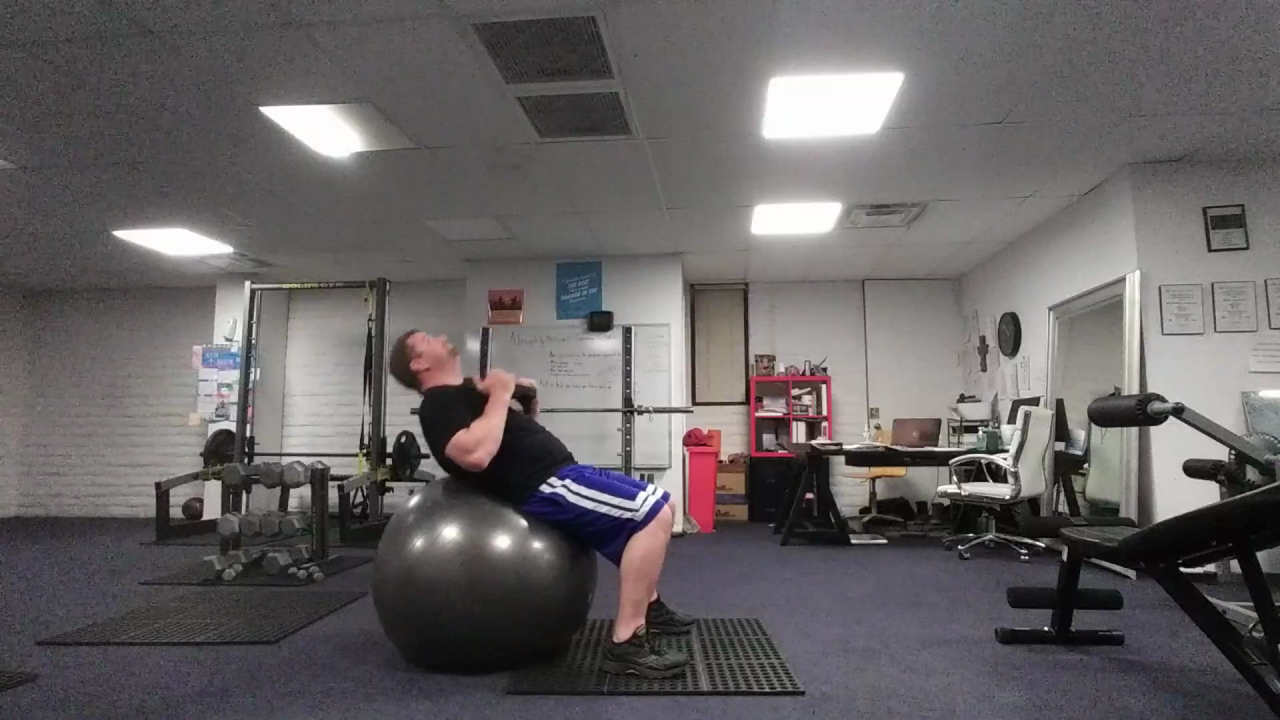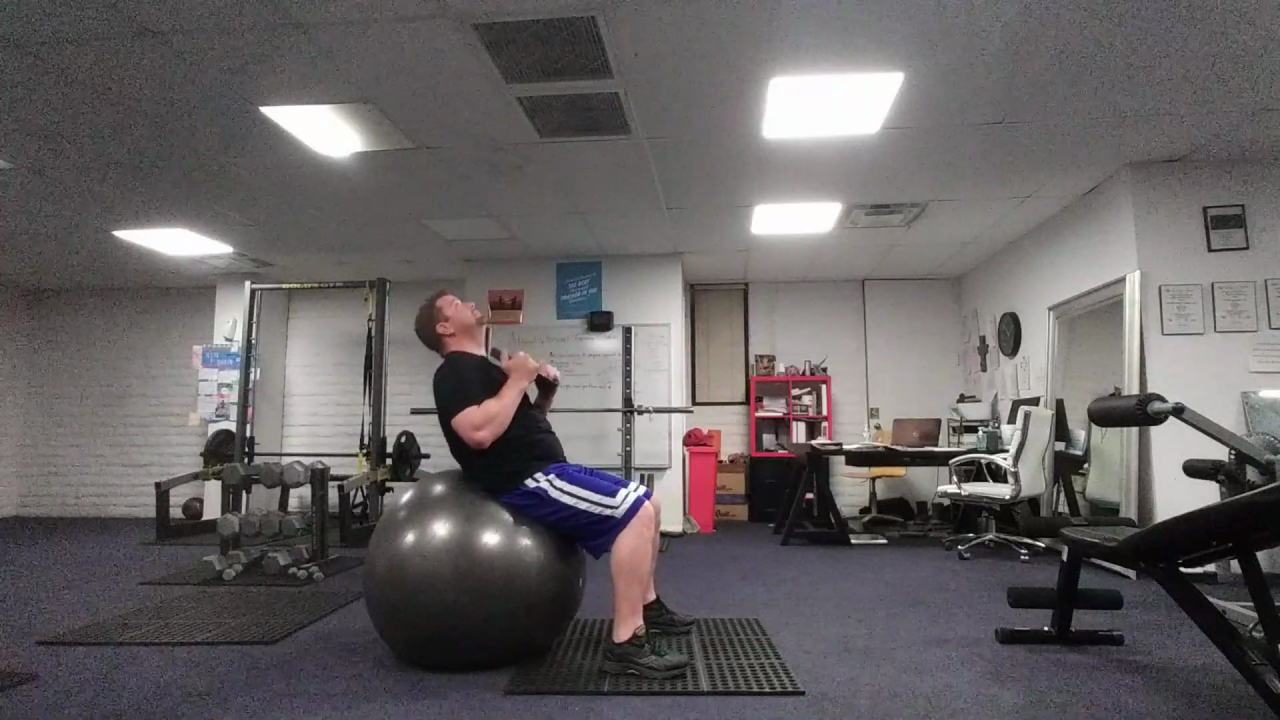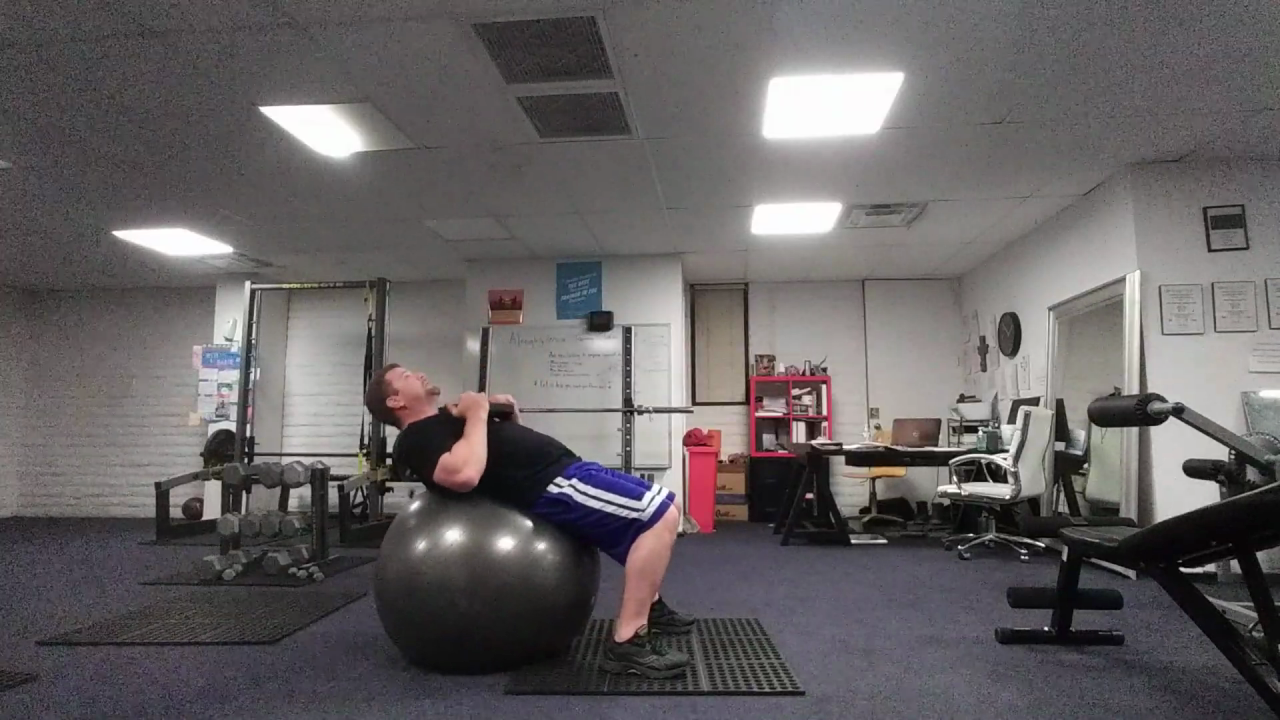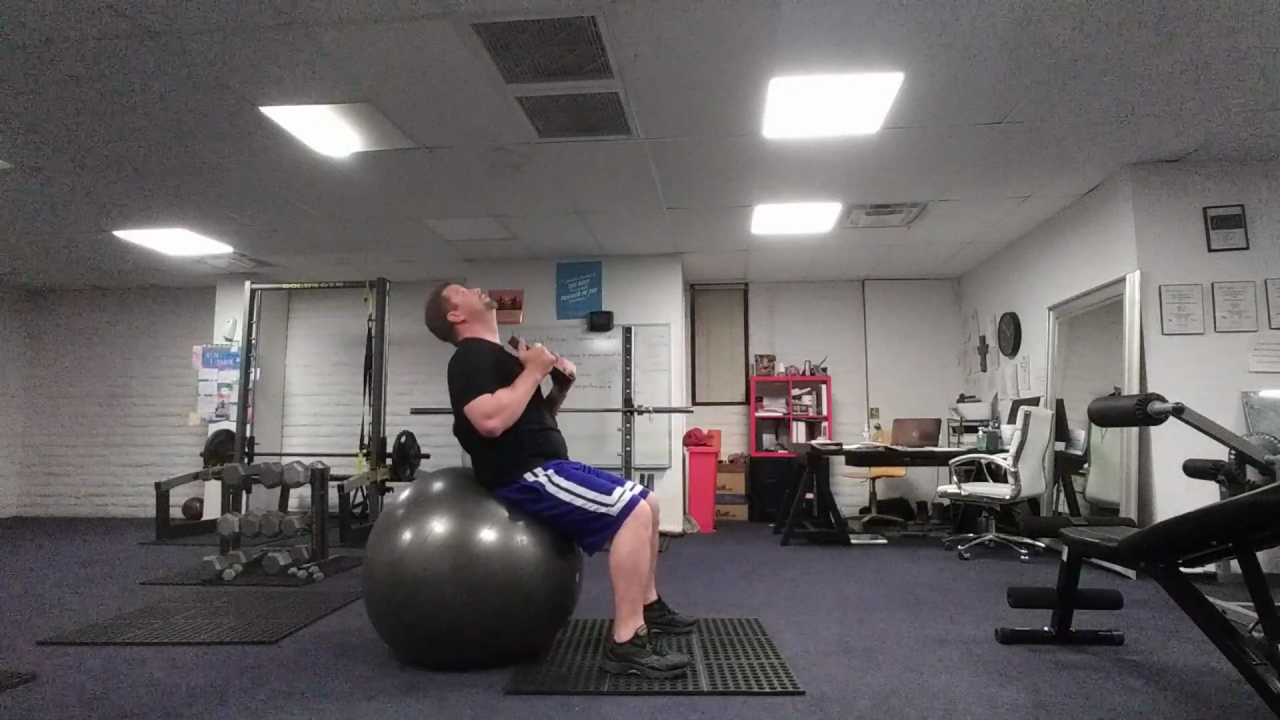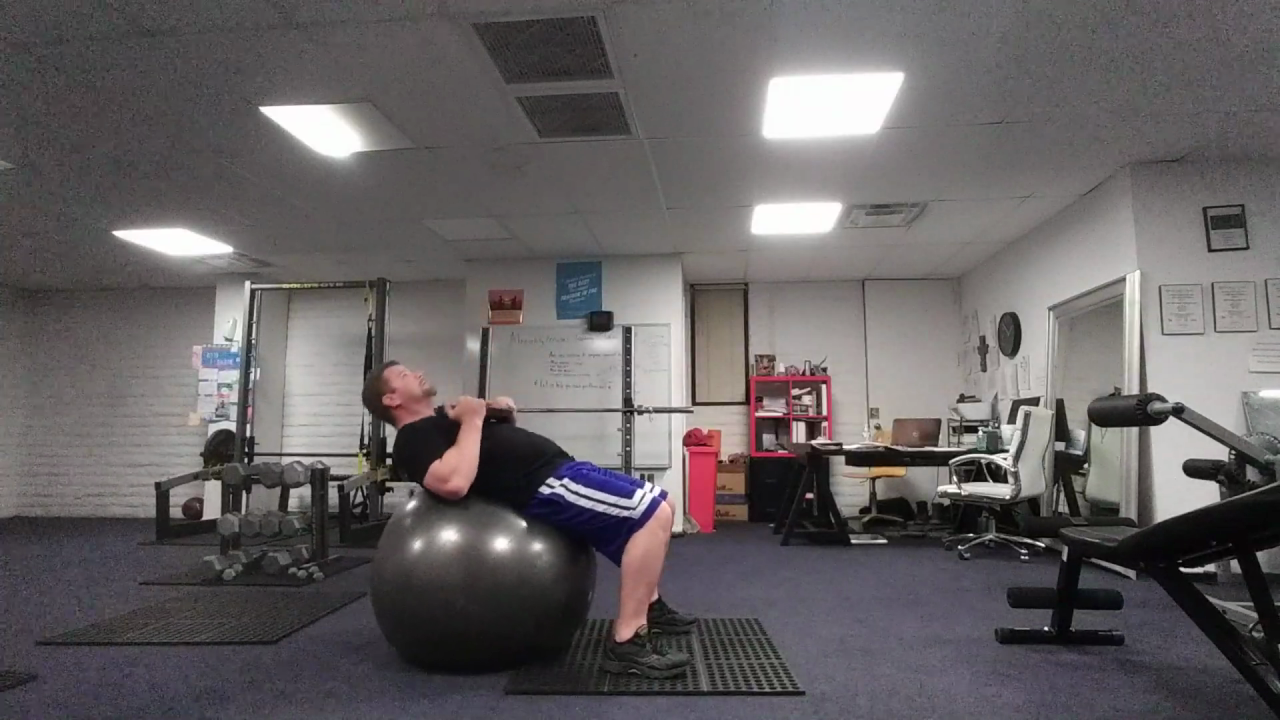
dt=1s
person 1, frame 1
left shoulder: (462, 393)
right shoulder: (439, 403)
right elbow: (475, 454)
left wrist: (528, 403)
right wrist: (500, 394)
left hip: (555, 475)
right hip: (543, 488)
left knee: (650, 508)
right knee: (655, 512)
left ankle: (647, 609)
right ankle: (626, 645)
person 1, frame 2
left shoulder: (477, 368)
right shoulder: (456, 372)
right elbow: (479, 433)
left wrist: (545, 392)
right wrist: (518, 380)
left hip: (546, 470)
right hip: (528, 482)
left knee: (644, 504)
right knee: (639, 511)
left ankle: (648, 606)
right ankle: (627, 644)
person 1, frame 3
left shoulder: (440, 424)
right shoulder: (418, 439)
right elbow: (465, 474)
left wrist: (510, 416)
right wrist: (477, 413)
left hip: (562, 472)
right hip: (551, 485)
left knee: (657, 508)
right knee: (663, 514)
left ankle: (649, 608)
right ankle: (627, 644)
person 1, frame 4
left shoulder: (493, 355)
right shoulder: (472, 358)
right elbow: (491, 420)
left wrist: (560, 386)
right wrist: (534, 371)
left hip: (546, 467)
right hip: (526, 477)
left knee: (646, 505)
right knee: (633, 513)
left ankle: (648, 606)
right ankle: (627, 644)
person 1, frame 5
left shoulder: (435, 425)
right shoulder: (413, 439)
right elbow: (454, 482)
left wrist: (505, 417)
right wrist: (471, 420)
left hip: (557, 472)
right hip: (547, 486)
left knee: (652, 509)
right knee: (656, 514)
left ankle: (650, 606)
right ankle: (627, 643)
